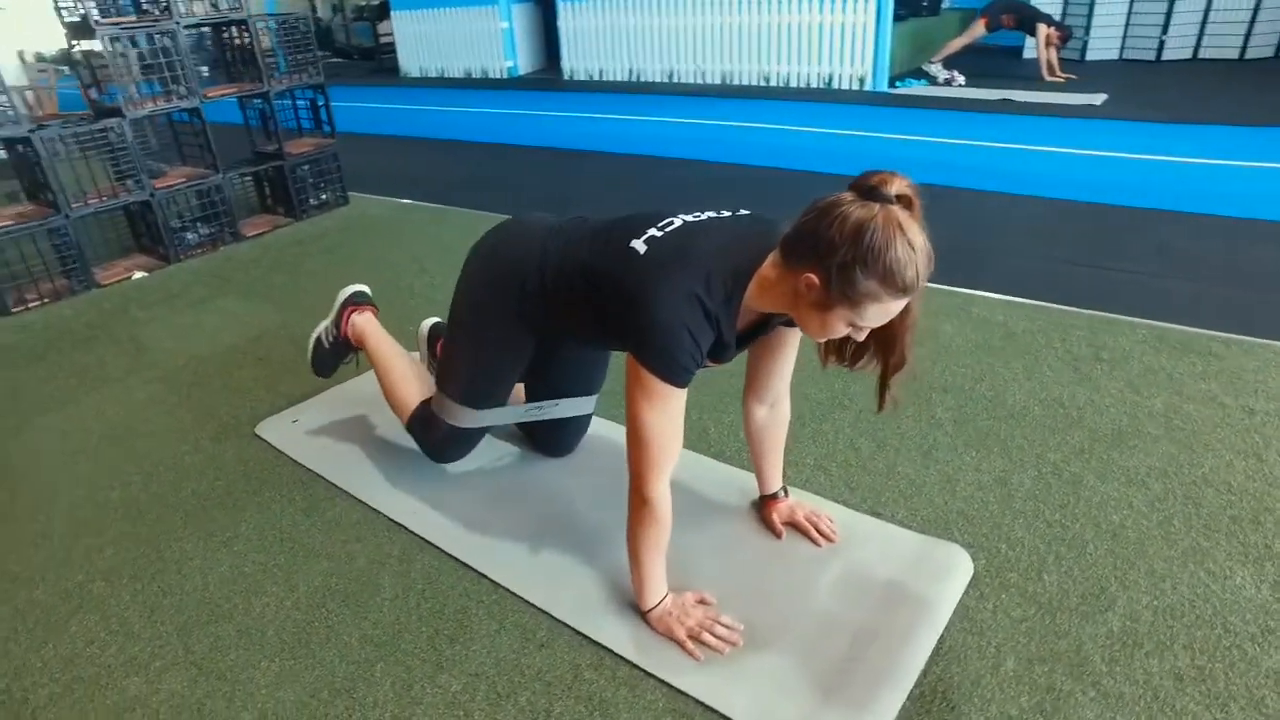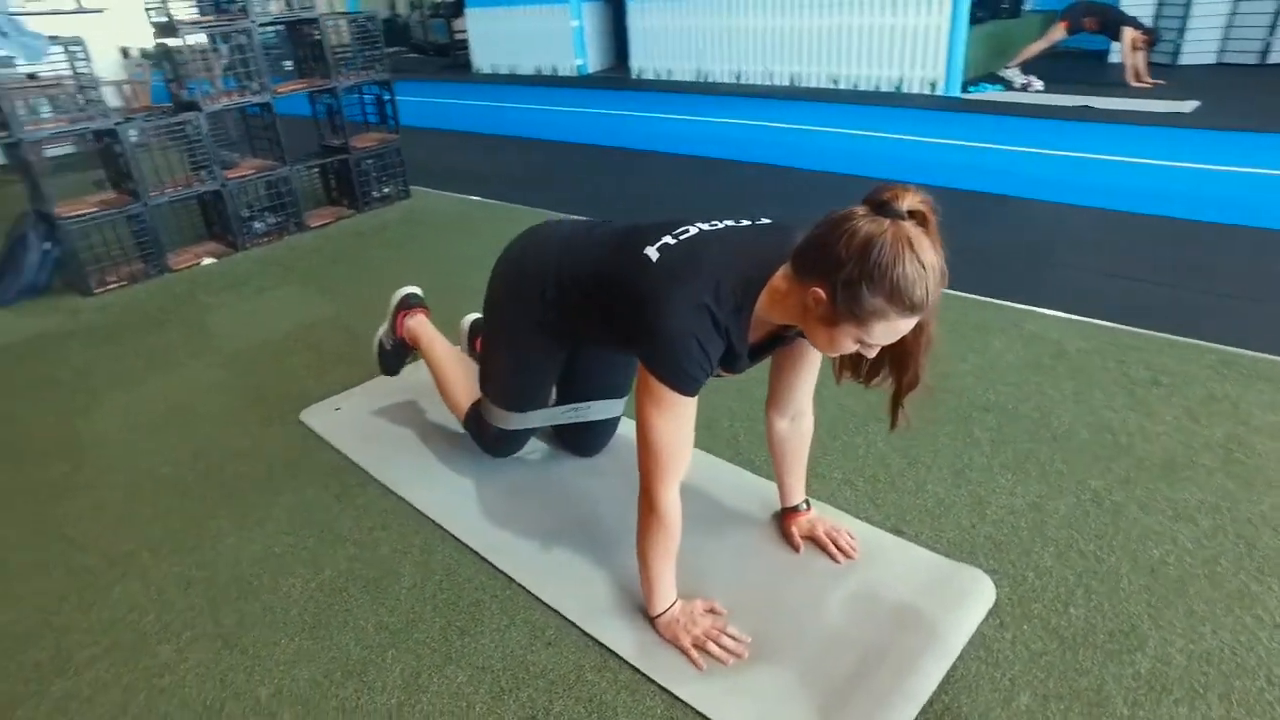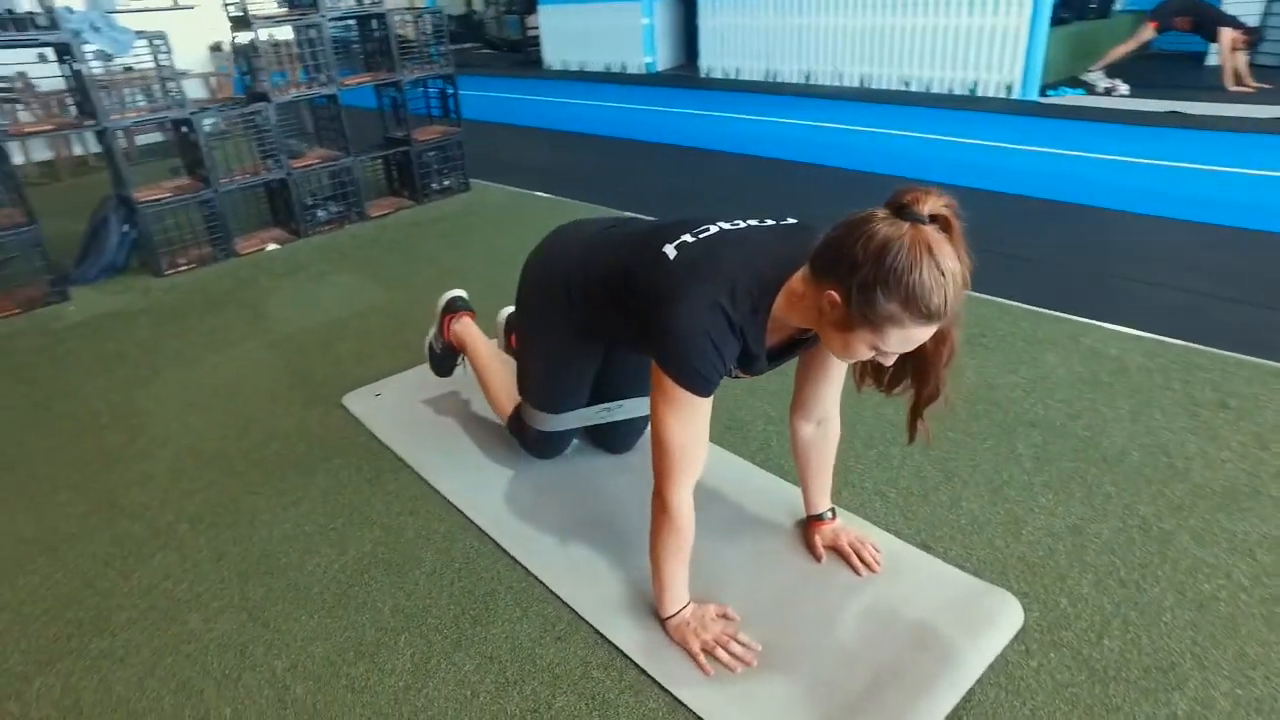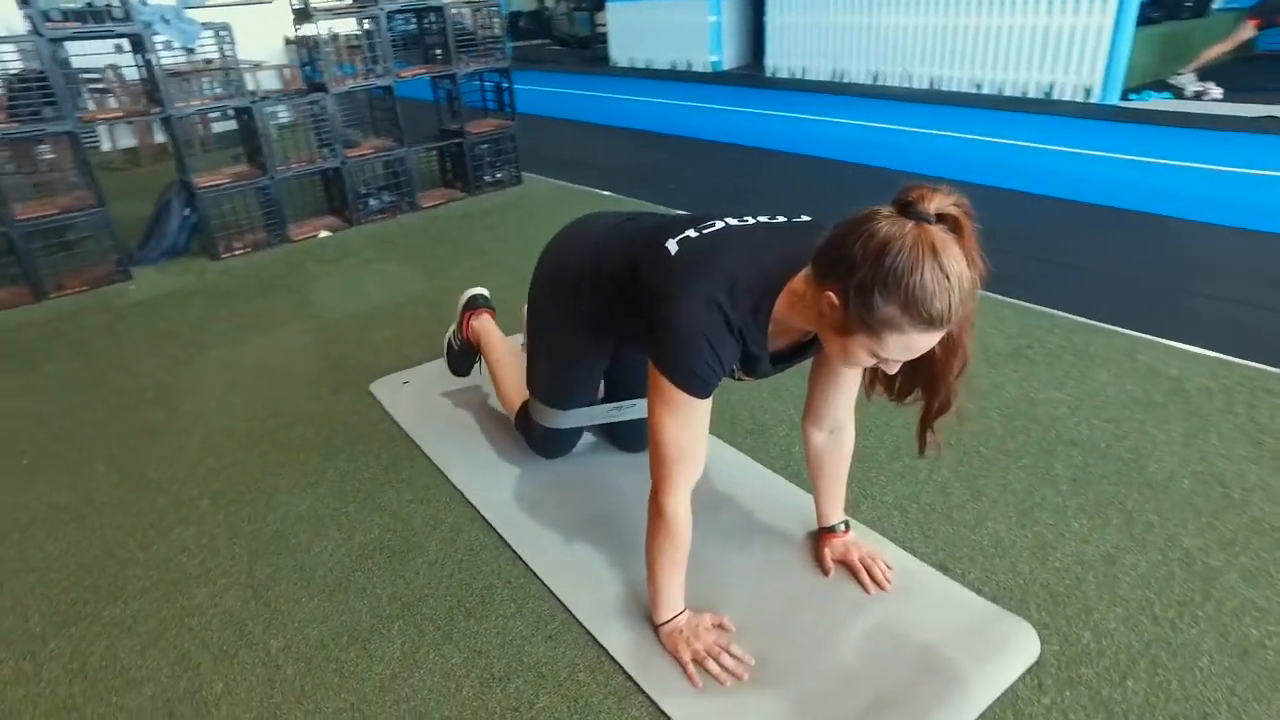
dt=0.2s
person 1, frame 1
left shoulder: (787, 268)
right shoulder: (678, 307)
left elbow: (767, 400)
right elbow: (650, 482)
left wrist: (773, 494)
right wrist: (654, 602)
left hip: (572, 285)
right hip: (511, 278)
left knee: (554, 441)
right knee: (445, 438)
left ankle: (448, 345)
right ankle: (358, 321)
person 1, frame 2
left shoulder: (805, 277)
right shoulder: (688, 317)
left elbow: (790, 412)
right elbow: (660, 489)
left wrist: (794, 507)
right wrist: (663, 608)
left hip: (598, 291)
right hip: (537, 283)
left knee: (585, 442)
right knee: (500, 436)
left ankle: (487, 341)
right ankle: (413, 323)
person 1, frame 3
left shoulder: (834, 275)
right shoulder: (704, 317)
left elbow: (815, 418)
right elbow: (674, 488)
left wrist: (820, 515)
right wrist: (675, 610)
left hip: (626, 287)
right hip: (565, 282)
left knee: (614, 439)
right knee: (544, 438)
left ankle: (520, 335)
right ankle: (459, 325)
person 1, frame 4
left shoulder: (847, 276)
right shoulder: (705, 314)
left elbow: (829, 426)
right elbow: (672, 491)
left wrist: (833, 527)
right wrist: (670, 617)
left hip: (636, 281)
right hip: (578, 279)
left knee: (630, 437)
right knee: (551, 437)
left ankle: (552, 344)
right ankle: (478, 323)
